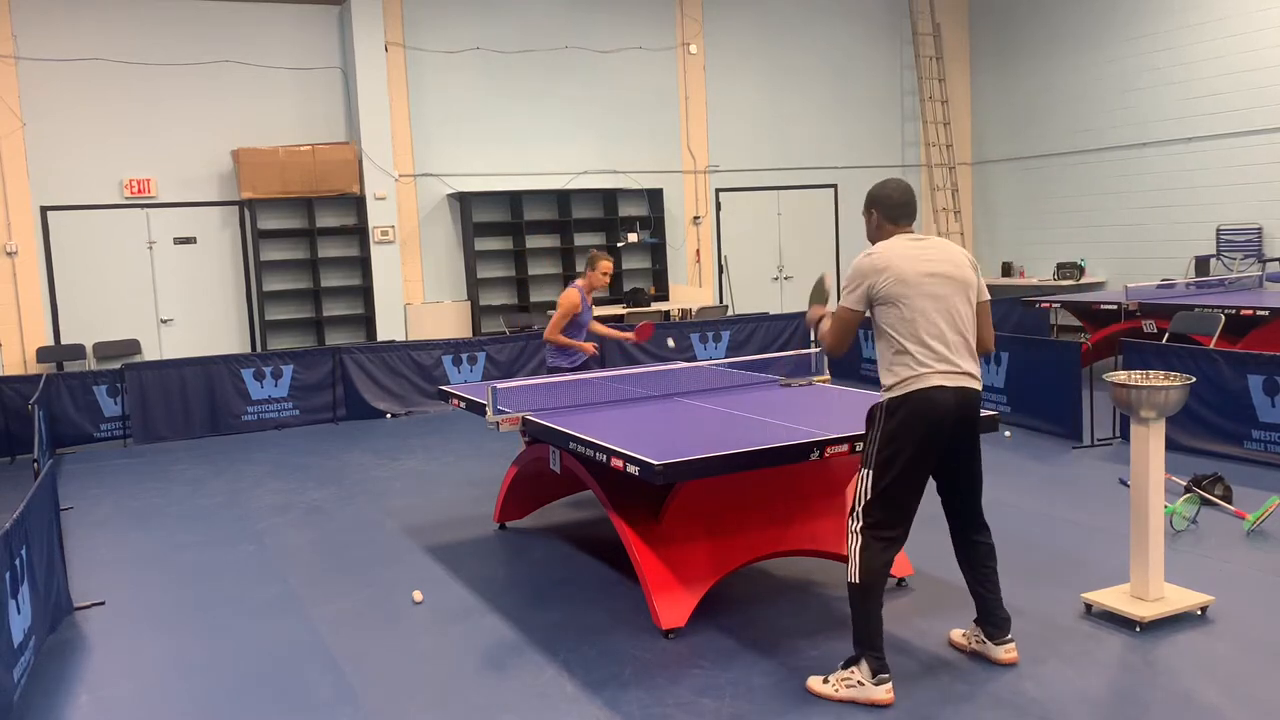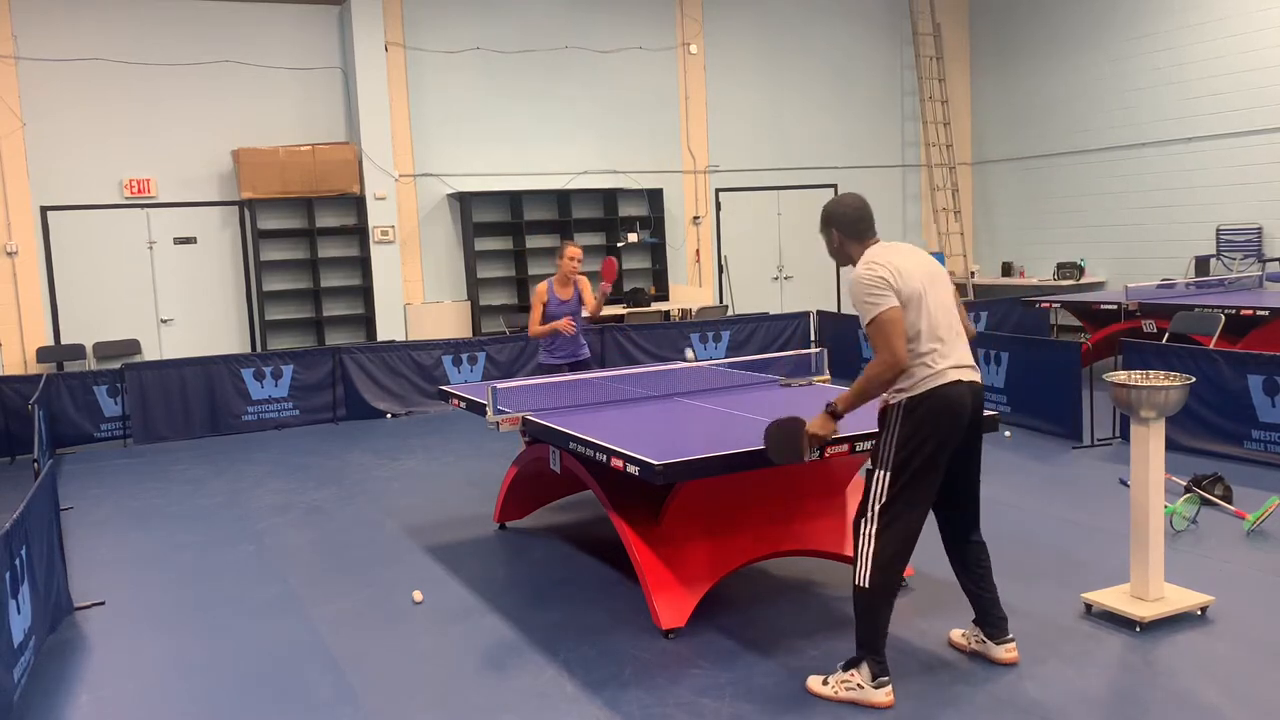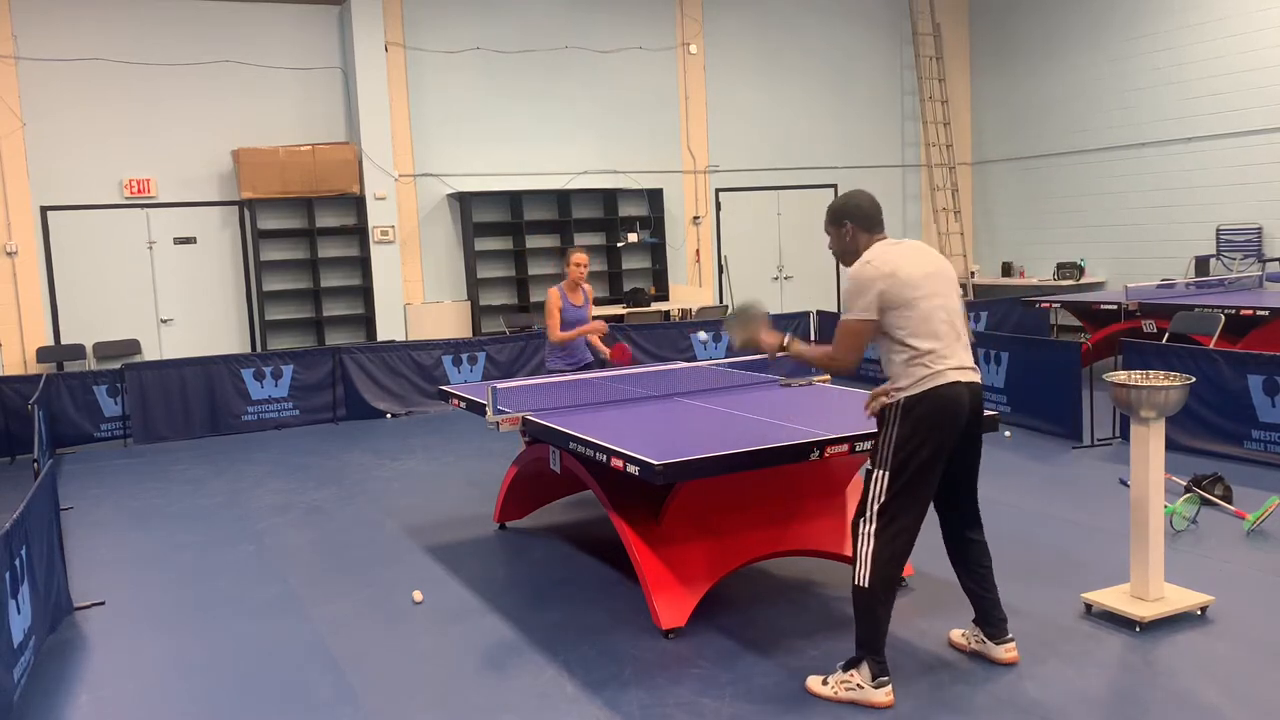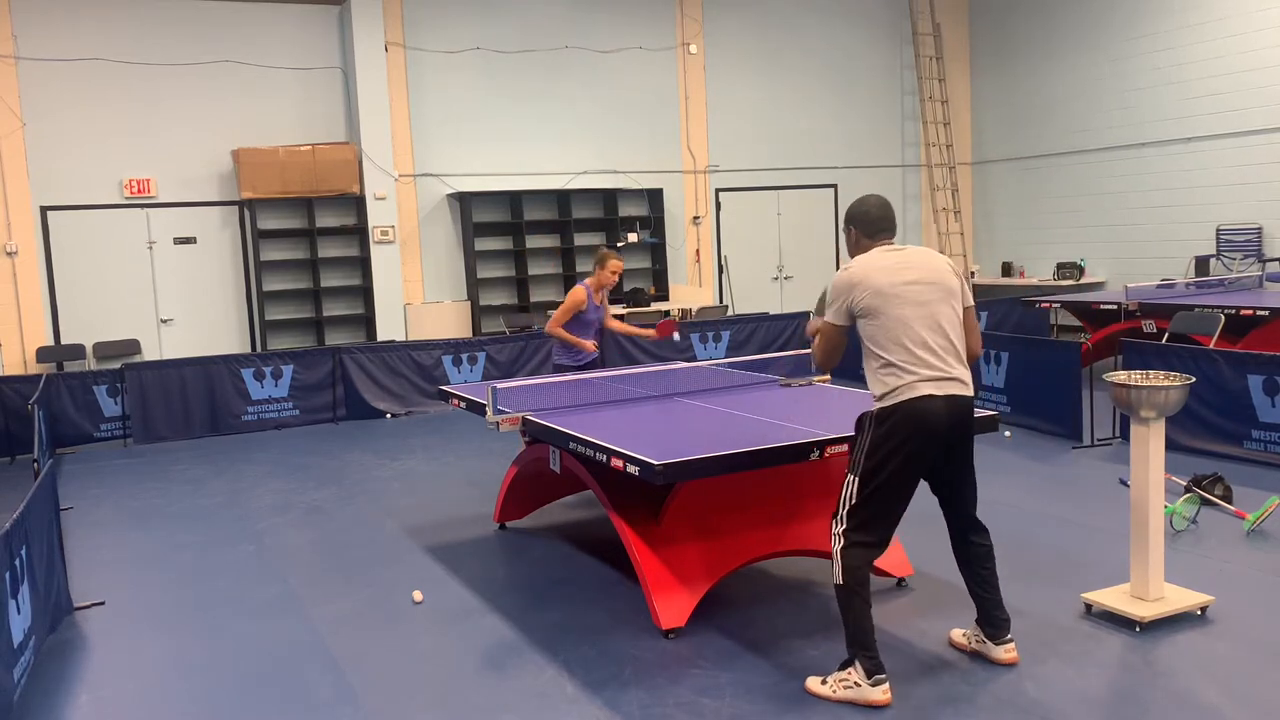
dt=0.3s
person 1, frame 1
left shoulder: (870, 264)
right shoulder: (961, 257)
left elbow: (833, 344)
right elbow: (986, 344)
left wrist: (821, 317)
left hip: (911, 406)
right hip: (965, 399)
left knee: (870, 532)
right knee: (969, 521)
left ankle: (870, 672)
right ankle: (996, 634)
person 1, frame 2
left shoulder: (868, 273)
right shoulder: (919, 258)
left elbow: (893, 359)
left wrist: (832, 412)
left hip: (925, 404)
right hip: (968, 391)
left knee: (879, 533)
right knee: (961, 521)
left ankle: (870, 674)
right ankle: (995, 633)
person 1, frame 3
left shoulder: (866, 271)
right shoulder: (931, 254)
left elbow: (841, 359)
left wrist: (784, 344)
left hip: (923, 405)
right hip: (968, 392)
left knee: (878, 534)
right knee: (961, 519)
left ankle: (870, 674)
right ankle: (994, 633)
person 1, frame 4
left shoulder: (850, 277)
right shoulder: (943, 265)
left elbow: (824, 361)
right elbow: (974, 348)
left wrist: (817, 330)
left hip: (902, 414)
right hip: (959, 404)
left knee: (852, 537)
right knee: (966, 521)
left ankle: (867, 673)
right ankle: (996, 634)
